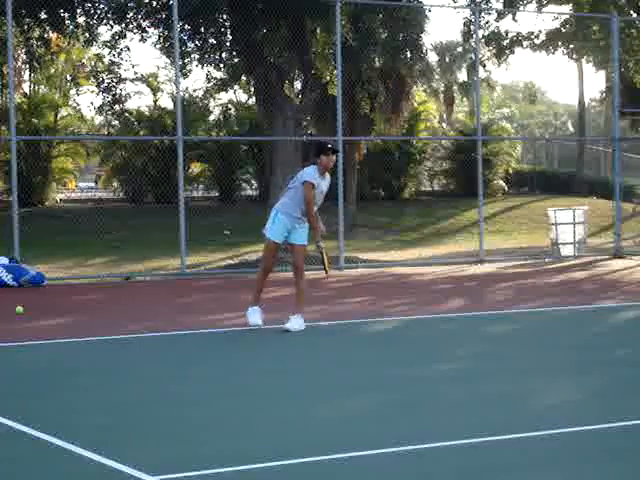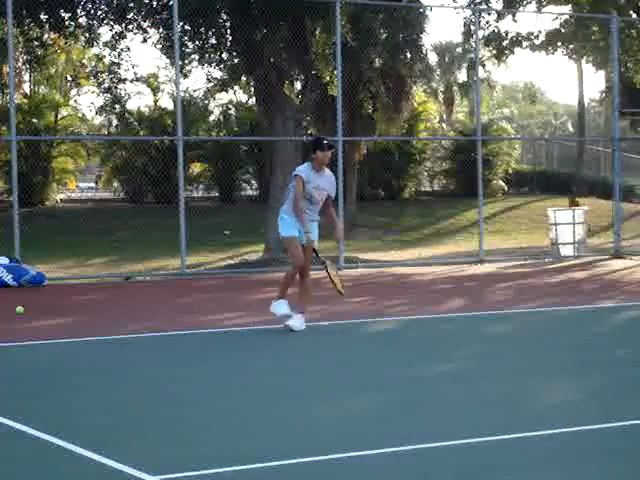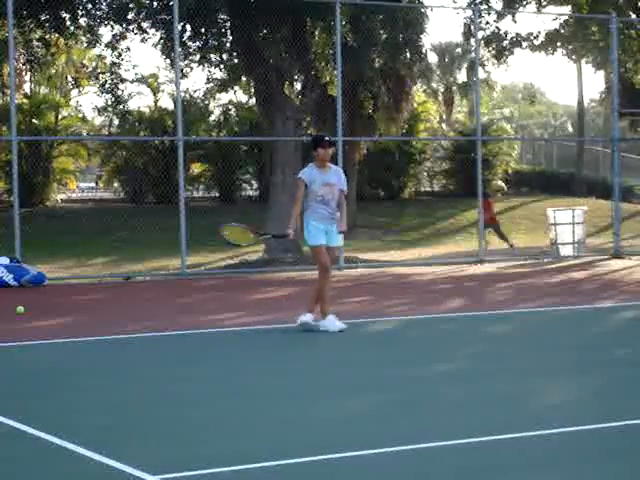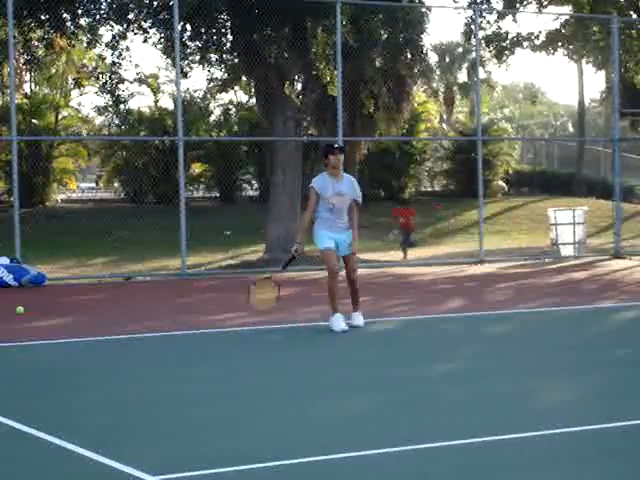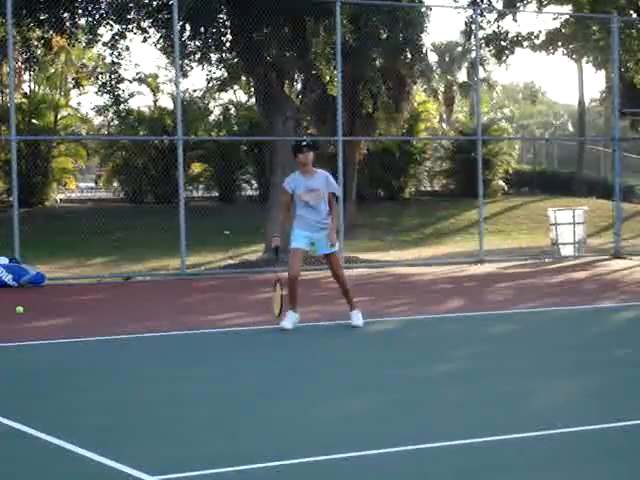
dt=0.4s
person 1, frame 1
left shoulder: (326, 179)
right shoulder: (309, 176)
right elbow: (308, 210)
left wrist: (319, 223)
right wrist: (317, 236)
left hip: (300, 224)
right hip: (281, 218)
left knee: (299, 269)
right knee: (266, 266)
left ankle: (298, 316)
right ankle: (254, 307)
person 1, frame 2
left shoulder: (330, 177)
right shoulder: (302, 172)
left elbow: (328, 206)
right elbow: (297, 202)
left wrist: (338, 227)
right wrist: (305, 230)
left hip: (311, 224)
right hip: (290, 220)
left knee: (305, 270)
right knee: (298, 262)
left ankle: (298, 315)
right ankle: (280, 300)
person 1, frame 3
left shoulder: (338, 173)
right shoulder: (306, 174)
left elbow: (342, 201)
right elbow: (298, 203)
left wrist: (342, 220)
right wrist: (292, 227)
left hip: (333, 227)
right hip: (314, 225)
left knee: (326, 272)
right knee: (325, 269)
left ankle: (309, 314)
right ankle: (325, 317)
person 1, frame 4
left shoulder: (351, 182)
right shoulder: (318, 183)
left elbow: (353, 213)
right elbow: (308, 213)
left wrist: (355, 237)
right wrist: (299, 240)
left hip: (345, 234)
right hip: (323, 232)
left knee: (352, 277)
right knee: (334, 270)
left ankle: (356, 312)
right ankle: (335, 314)
person 1, frame 5
left shoulder: (325, 177)
right shoulder: (291, 181)
left elbow: (334, 203)
right elbow: (286, 210)
left wrist: (333, 228)
right wrist: (277, 234)
left hip: (323, 231)
right hip: (300, 232)
left knee: (339, 277)
right knee: (293, 275)
left ankle: (354, 310)
right ankle: (292, 312)
